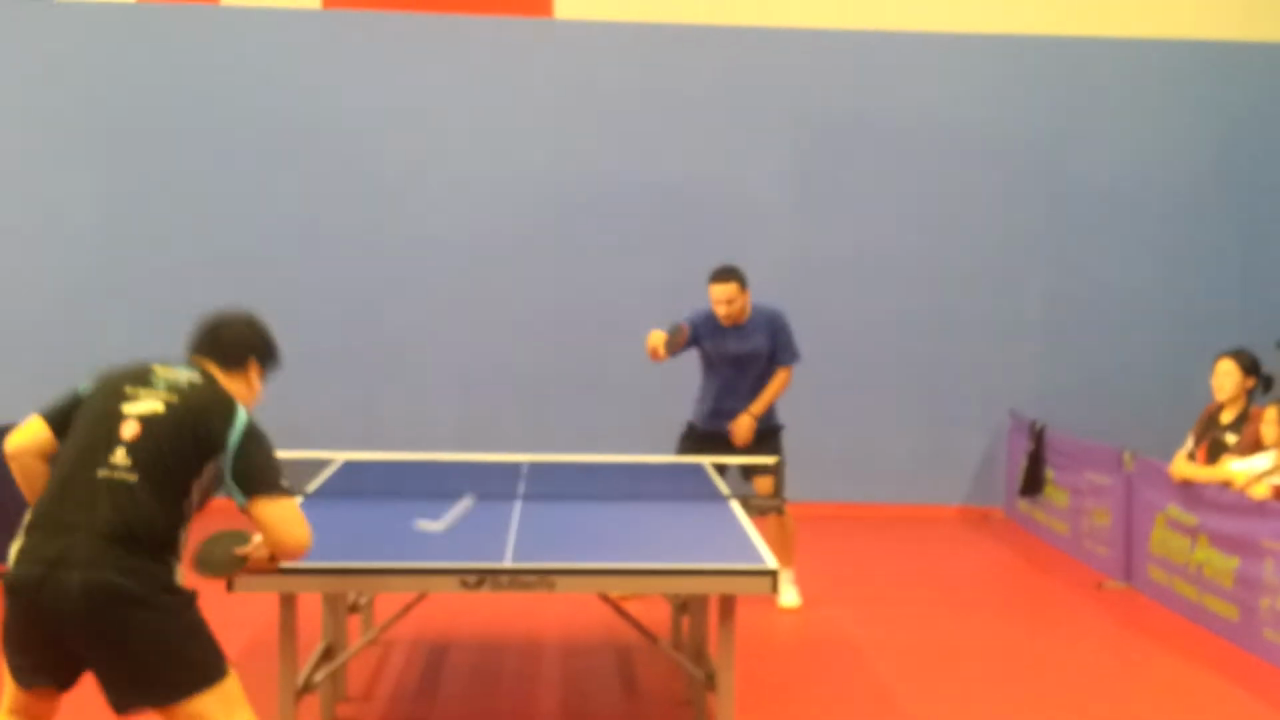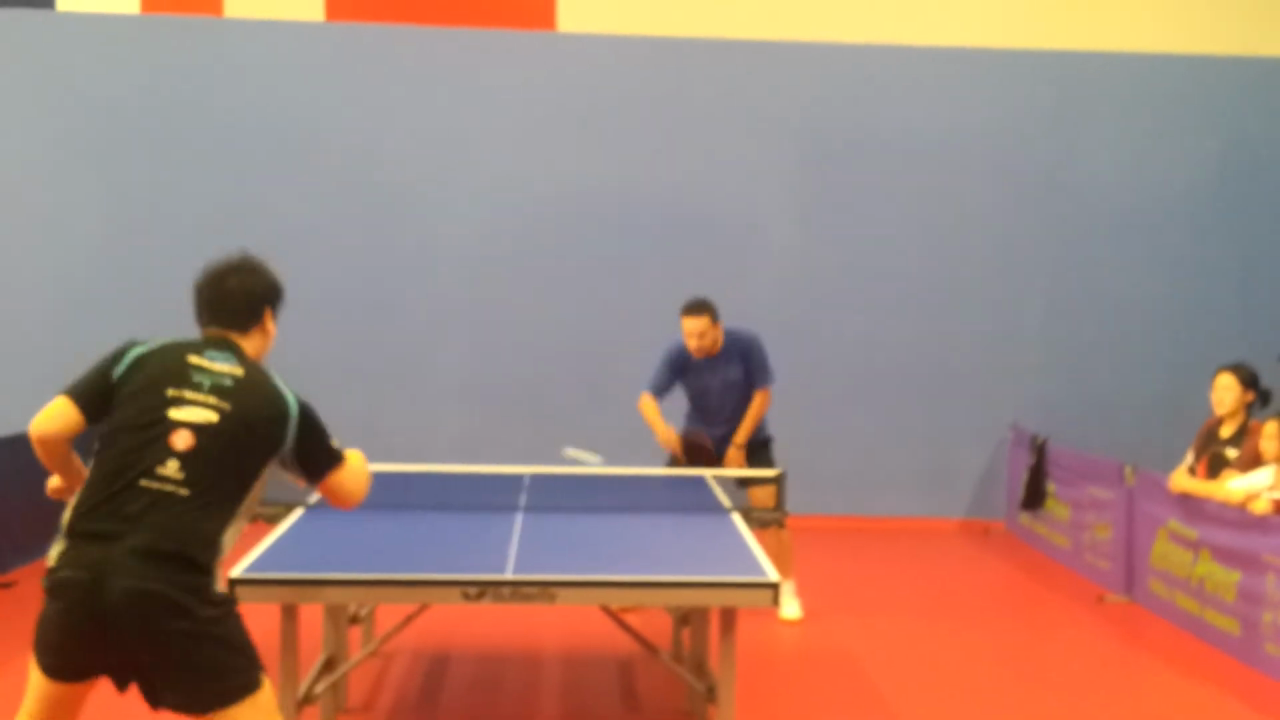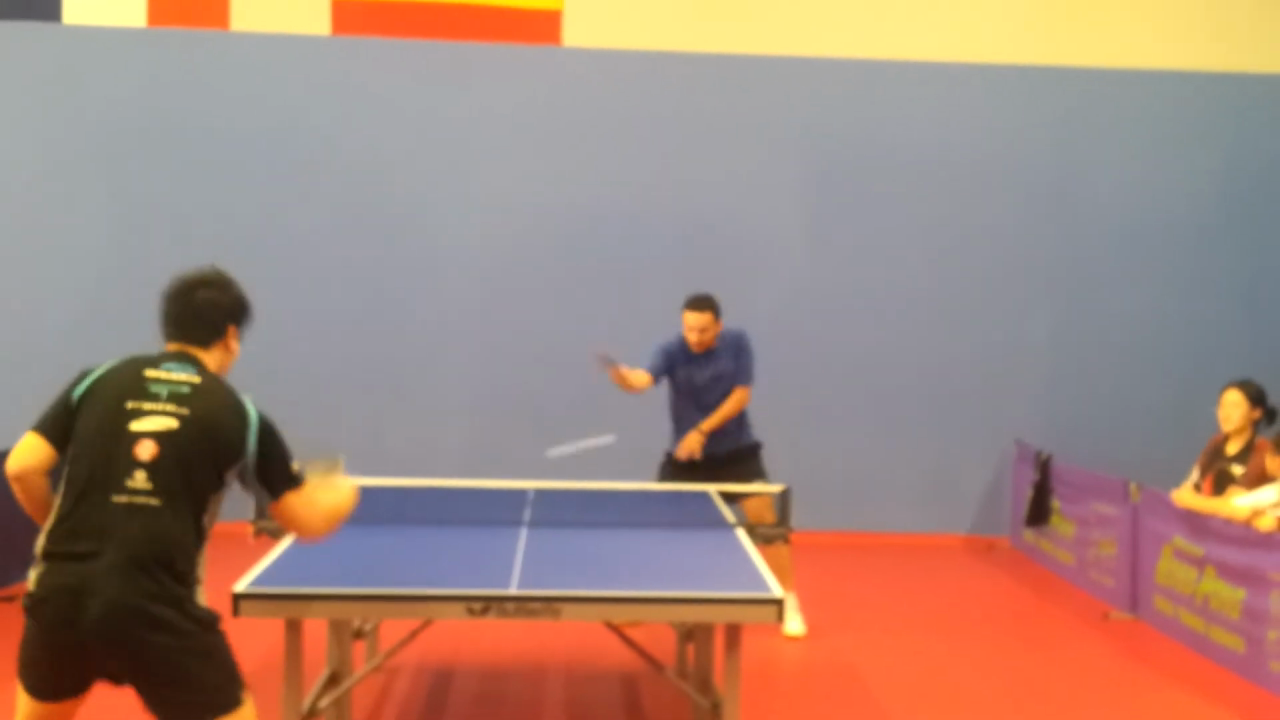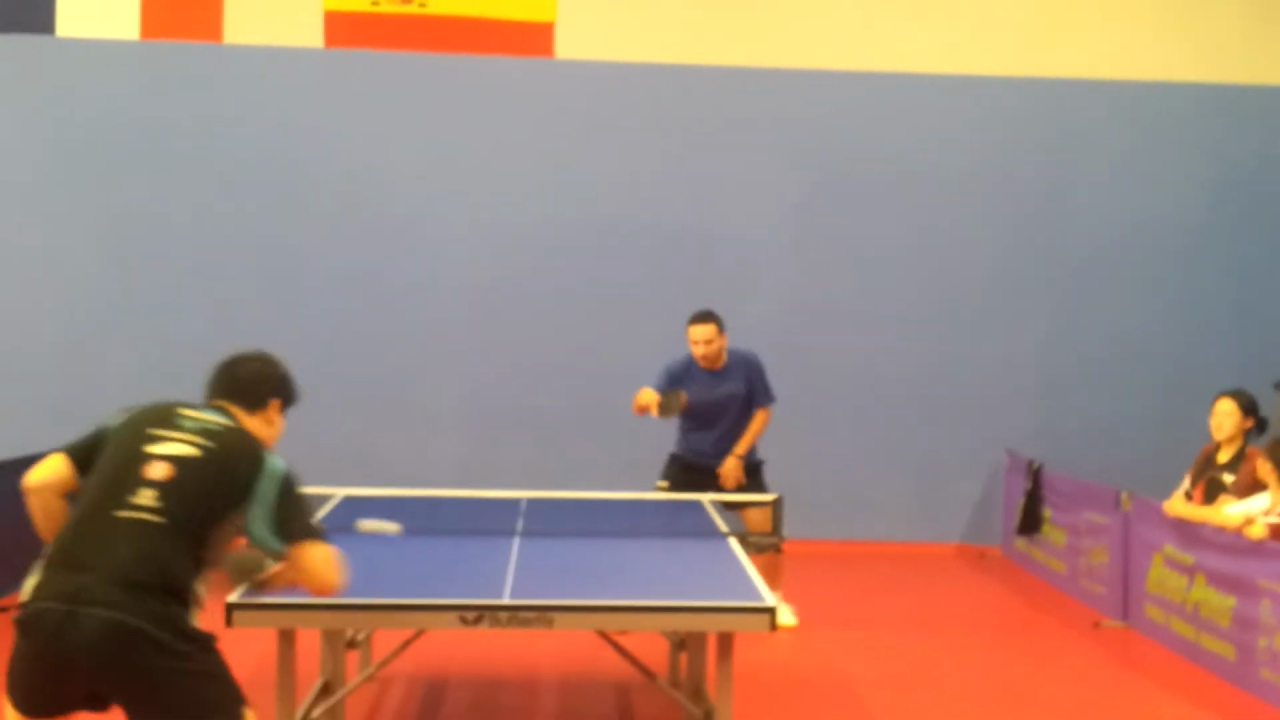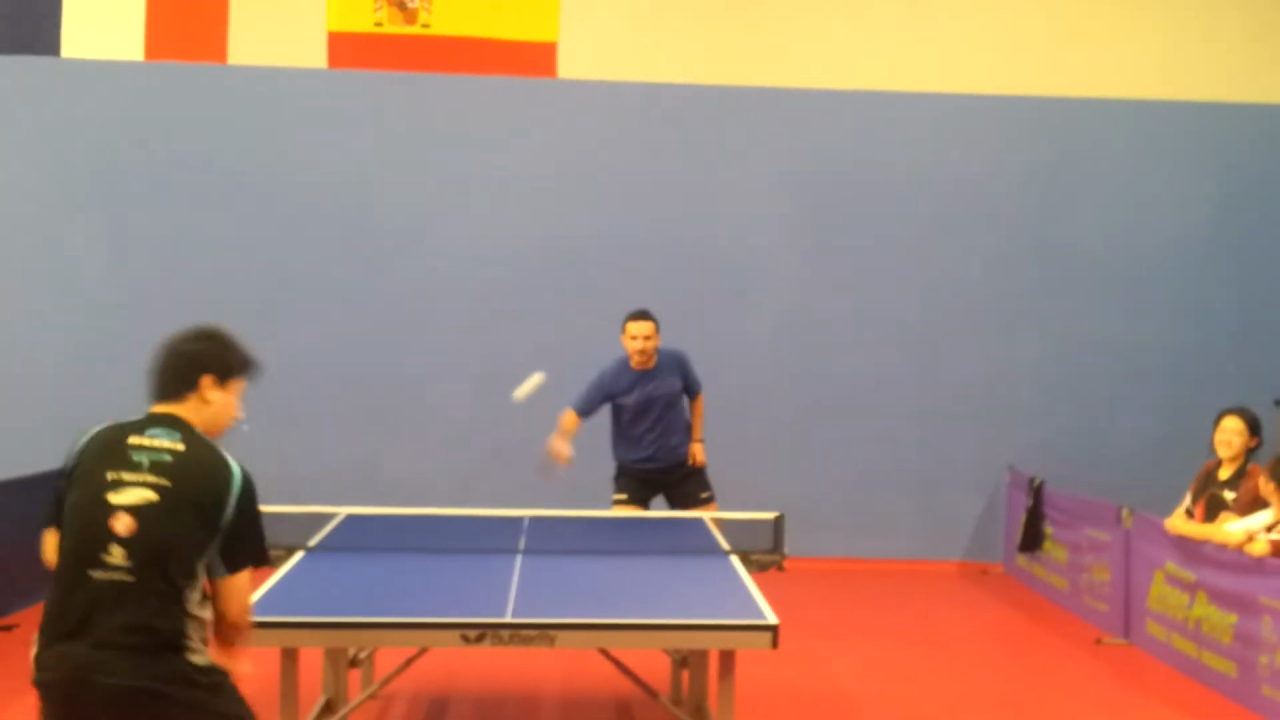
dt=1s
person 1, frame 1
left shoulder: (114, 382)
right shoulder: (233, 422)
right elbow: (290, 540)
right wrist: (266, 551)
left hip: (36, 573)
right hip: (132, 591)
person 1, frame 2
left shoulder: (137, 358)
right shoulder: (277, 404)
left elbow: (46, 431)
right elbow: (348, 491)
left wrist: (73, 478)
right wrist: (354, 460)
left hip: (80, 575)
right hip: (177, 598)
person 1, frame 3
left shoulder: (98, 381)
right shoulder: (238, 415)
left elbow: (21, 467)
right elbow: (308, 520)
right wrist: (344, 493)
left hip: (60, 594)
right hip: (158, 610)
person 1, frame 4
left shoulder: (135, 421)
right shoulder: (260, 466)
left elbow: (39, 484)
right elbow: (326, 577)
right wrist: (287, 572)
left hip: (50, 611)
right hip: (148, 632)
person 1, frame 5
left shoulder: (92, 447)
right shoulder: (224, 477)
left elbow: (54, 553)
right elbow: (233, 610)
left hip: (66, 672)
right hip: (164, 686)
person 2, frame 1
left shoulder: (773, 321)
right shoulder: (701, 323)
left elbow: (784, 373)
right elbow: (660, 352)
left wrist: (752, 415)
right wrist: (656, 342)
left hip: (758, 428)
right hip: (706, 427)
left knee: (772, 501)
left ankle: (786, 577)
person 2, frame 2
left shoulder: (747, 345)
right shoulder: (678, 356)
left elbow: (762, 395)
right elbow: (648, 398)
left wrist: (738, 445)
right wrist: (662, 429)
left hip: (748, 442)
left knee: (770, 514)
left ankle: (787, 589)
person 2, frame 3
left shoulder: (738, 341)
right shoulder: (671, 350)
left elbow: (741, 395)
right elbow: (642, 379)
left wrist: (701, 431)
right wrist: (624, 376)
left hip: (737, 451)
right hip: (683, 454)
left knee: (766, 524)
left ankle: (789, 603)
person 2, frame 4
left shoulder: (748, 364)
right shoulder: (678, 370)
left elbow: (762, 411)
right elbow: (640, 407)
left wrist: (737, 455)
right wrist: (646, 398)
left hip: (737, 462)
right hip: (688, 462)
left knee: (765, 532)
left ankle: (775, 600)
person 2, frame 5
left shoulder: (677, 361)
right shoulder: (611, 377)
left elbow: (696, 397)
right elbow: (574, 414)
left wrist: (697, 440)
right wrist: (560, 439)
left hip: (681, 463)
right hip: (635, 470)
